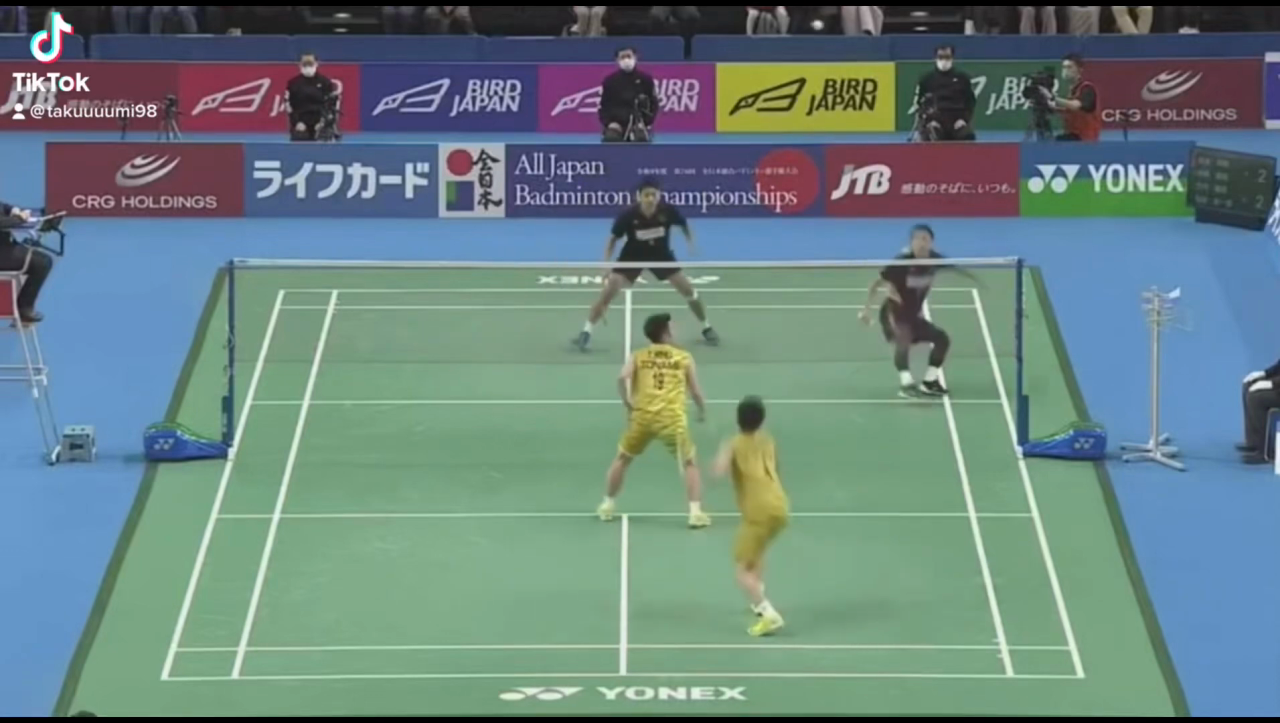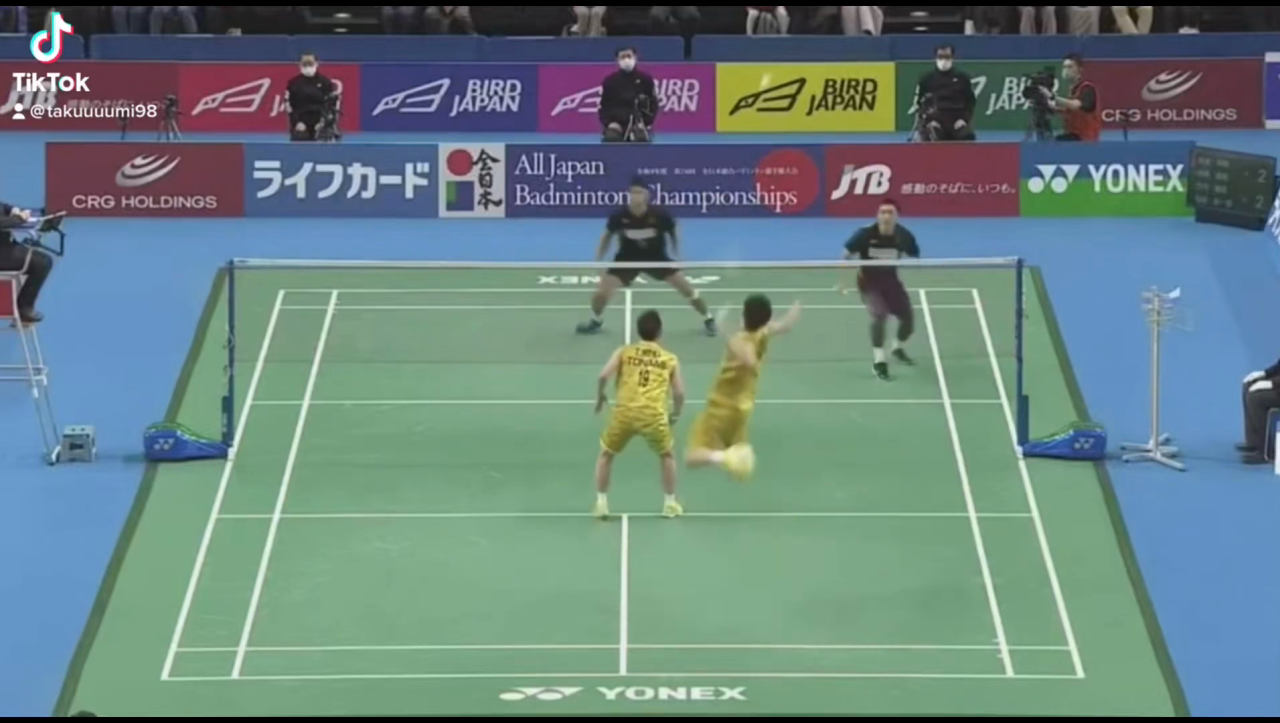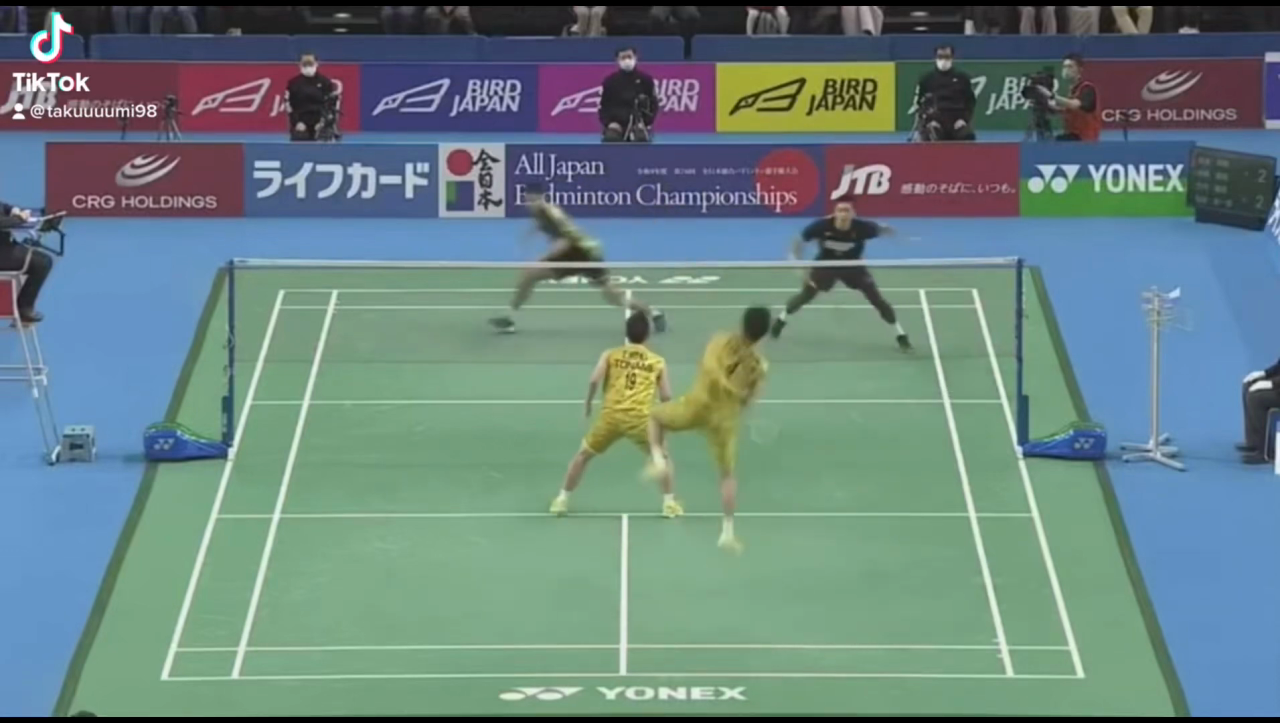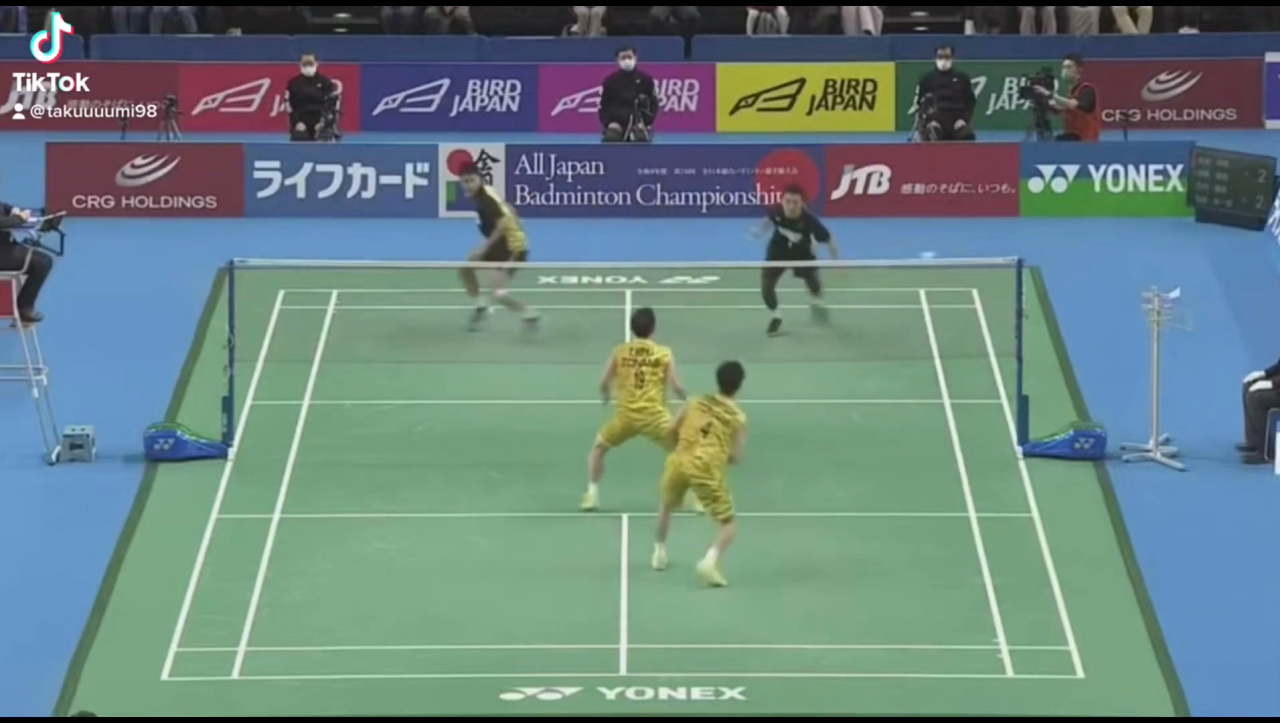
dt=0.3s
person 1, frame 1
left shoulder: (733, 446)
right shoulder: (768, 444)
left elbow: (720, 472)
left hip: (760, 513)
right hip: (780, 510)
left knee: (743, 570)
right knee: (754, 553)
left ankle: (770, 615)
right ankle: (761, 603)
person 1, frame 2
left shoulder: (740, 342)
right shoulder: (763, 337)
left elbow: (750, 363)
right elbow: (785, 325)
right wrist: (795, 312)
left hip: (721, 407)
right hip: (741, 407)
left knee: (693, 455)
right knee: (738, 448)
left ankle: (728, 458)
person 1, frame 3
left shoulder: (722, 341)
right shoulder: (760, 365)
left elbow: (705, 366)
right elbow: (746, 400)
left hip: (699, 404)
right hip: (723, 417)
left knee: (655, 418)
right knee: (727, 476)
left ankle: (659, 461)
right ankle: (728, 534)
person 1, frame 4
left shoulder: (696, 402)
right shoulder: (738, 417)
left elbow: (672, 431)
right elbow: (735, 456)
left hip: (679, 465)
right hip: (707, 473)
left knee: (666, 508)
right knee: (728, 524)
left ankle: (659, 554)
right ankle: (709, 563)
person 2, frame 1
left shoulder: (637, 357)
right shoulder: (684, 358)
left elbow: (622, 378)
right elbow: (697, 393)
left wrist: (628, 404)
right wrist: (702, 412)
left hip: (643, 417)
right hip: (673, 420)
left knee: (622, 459)
right knee: (690, 465)
left ankle: (607, 506)
right ankle: (696, 512)
person 2, frame 2
left shoulder: (624, 352)
right shoulder: (670, 359)
left elbow: (603, 375)
right elbow: (679, 394)
left wrist: (600, 395)
right wrist: (675, 414)
left hip: (624, 413)
right hip: (654, 416)
left knee: (605, 456)
right knee: (667, 456)
left ankle: (601, 503)
right ankle: (670, 503)
person 2, frame 3
left shoulder: (610, 355)
right shoulder: (657, 361)
left elbow: (594, 381)
right elbow: (666, 396)
left wrist: (588, 402)
left hip: (611, 417)
right hip: (640, 419)
left knee: (583, 455)
right knee: (662, 457)
left ankle: (562, 500)
right ankle: (669, 503)
person 2, frame 4
left shoulder: (619, 352)
right shoulder: (664, 354)
left elbow: (604, 383)
right elbow: (676, 387)
left wrist: (607, 396)
right wrist: (687, 399)
left hip: (625, 415)
right hip: (654, 415)
left knee: (599, 447)
left ankle: (592, 494)
person 3, frame 1
left shoulder: (669, 211)
right shoulder: (627, 216)
left elbow: (684, 225)
right elbow: (613, 240)
left wrist: (691, 243)
right wrist: (606, 264)
left hip: (661, 255)
right hip: (633, 256)
left knee: (688, 291)
right knee: (609, 291)
left ankle: (707, 328)
right ankle: (586, 333)
person 3, frame 2
left shoulder: (660, 214)
right shoulder: (620, 215)
left elbow: (672, 231)
right elbow: (608, 235)
left wrist: (676, 251)
right wrist: (598, 260)
left hip: (656, 256)
right hip: (629, 257)
left knee: (686, 289)
right knee: (601, 294)
left ankle: (708, 319)
right ankle: (596, 321)
person 3, frame 3
left shoulder: (550, 215)
right shoulder: (542, 212)
left elbow: (564, 243)
left wrist: (541, 260)
left hip: (586, 254)
right hip: (570, 255)
left knee: (615, 299)
right knee: (528, 277)
left ankle: (654, 315)
right ankle: (510, 319)
person 3, frame 4
left shoulder: (485, 197)
right shoulder: (482, 193)
left elbow: (503, 223)
right elbow: (510, 211)
left wrist: (485, 247)
left hip: (513, 247)
right hip: (502, 244)
left knee: (497, 293)
right knee: (465, 267)
left ankle: (530, 315)
right ankle: (481, 308)
person 4, frame 1
left shoulder: (936, 260)
right shoulder: (901, 262)
left elbow: (956, 268)
right elbow: (877, 283)
right wrist: (866, 309)
left hip: (914, 314)
right hip: (895, 311)
left knee: (942, 339)
right knee: (903, 342)
left ankle: (929, 381)
right ankle: (907, 385)
person 4, frame 2
left shoulder: (904, 236)
right shoulder: (865, 234)
left elbow: (915, 258)
right elbow: (846, 256)
left hip: (890, 280)
right hip: (868, 280)
left knee: (907, 317)
right knee: (879, 315)
left ankle: (898, 348)
right ankle: (879, 361)
person 4, frame 3
left shoulder: (862, 227)
right shoulder: (821, 225)
left elbow: (881, 229)
right elbow: (800, 240)
right wrist: (794, 256)
left hip: (852, 265)
right hip: (826, 263)
left knee: (876, 299)
right knee: (806, 295)
left ankle: (900, 334)
right ankle: (782, 319)
person 4, frame 4
left shoulder: (811, 221)
right shoulder: (777, 211)
left elbow: (828, 241)
right wrist: (761, 230)
left hip: (803, 255)
right hip: (777, 253)
left knee: (814, 284)
right knee: (767, 287)
left ankle: (816, 304)
right ankle: (776, 317)
